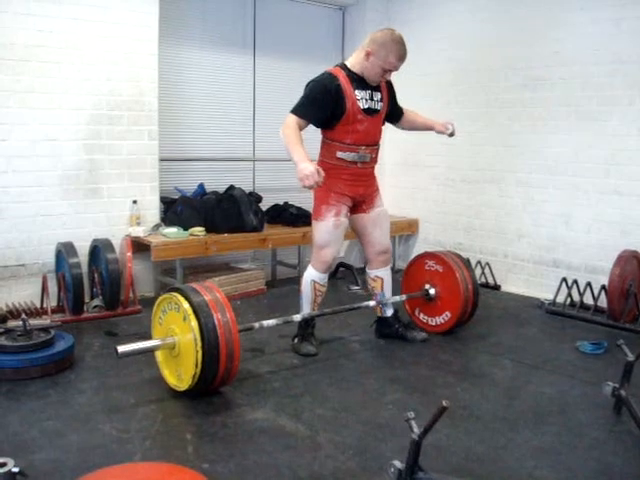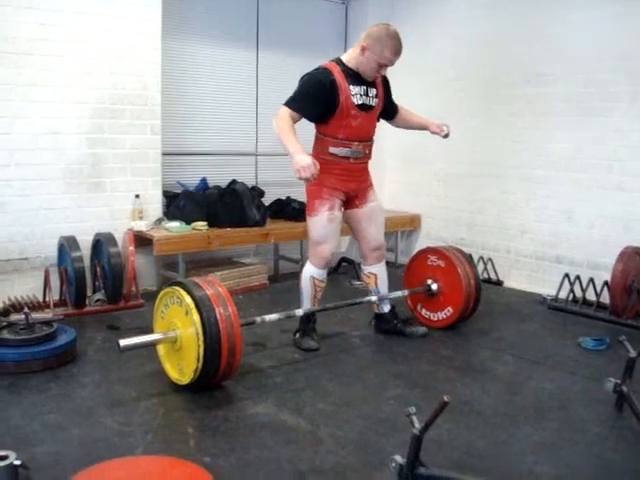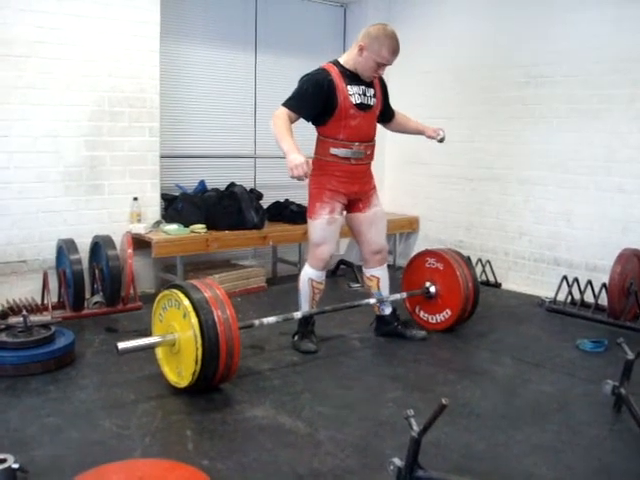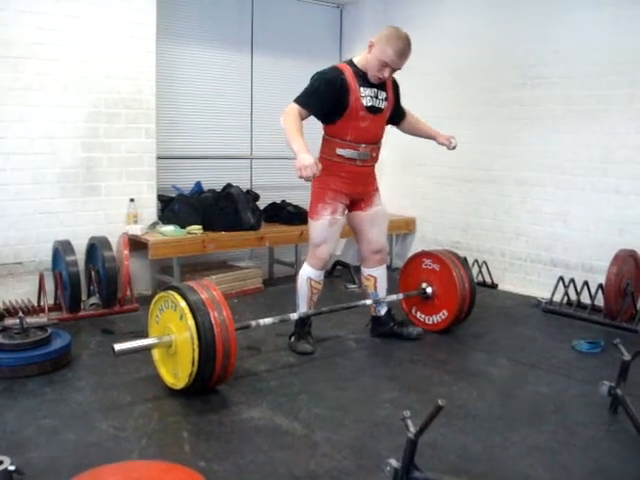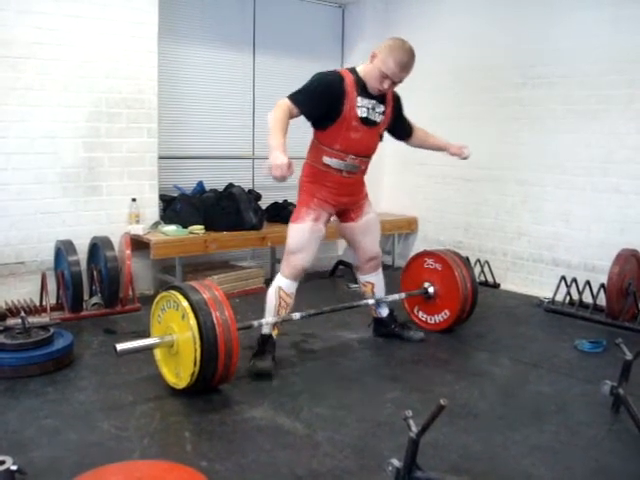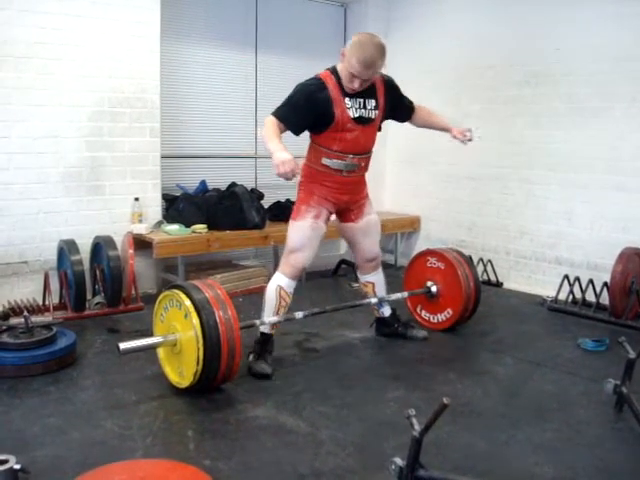
dt=0.5s
person 1, frame 1
left shoulder: (383, 87)
right shoulder: (329, 84)
left elbow: (398, 117)
right elbow: (291, 125)
left wrist: (433, 125)
right wrist: (302, 161)
left hip: (367, 184)
right hip: (333, 184)
left knee: (381, 253)
right knee: (323, 259)
left ankle: (387, 320)
right ankle: (304, 329)
person 1, frame 2
left shoulder: (379, 83)
right shoulder: (323, 79)
left elbow: (393, 114)
right elbow: (283, 117)
left wrist: (428, 124)
right wrist: (298, 154)
left hip: (361, 180)
right hip: (327, 180)
left knee: (376, 249)
right knee: (322, 254)
left ankle: (385, 316)
right ankle: (305, 324)
person 1, frame 3
left shoulder: (376, 84)
right shoulder: (322, 80)
left elbow: (389, 118)
right elbow: (280, 118)
left wrist: (423, 129)
right wrist: (292, 152)
left hip: (364, 181)
right hip: (329, 182)
left knee: (377, 251)
right knee: (320, 256)
left ankle: (386, 318)
right ankle: (304, 326)
person 1, frame 4
left shoulder: (389, 86)
right shoulder: (334, 79)
left elbow: (401, 118)
right elbow: (291, 114)
left wrist: (435, 134)
right wrist: (302, 152)
left hip: (367, 182)
right hip: (333, 181)
left knee: (377, 251)
right knee: (320, 256)
left ankle: (381, 318)
right ankle: (300, 327)
person 1, frame 5
left shoulder: (391, 101)
right shoulder: (331, 83)
left elbow: (409, 133)
right elbow: (282, 110)
left wrist: (447, 146)
right wrist: (278, 149)
left hip: (355, 192)
right hip: (317, 189)
left knee: (371, 258)
right knee: (295, 265)
left ankle: (384, 321)
right ankle: (265, 343)
person 1, frame 6
left shoulder: (384, 88)
right shoulder: (315, 90)
left elbow: (411, 112)
right elbow: (271, 125)
left wrist: (449, 128)
right wrist: (279, 152)
left hip: (356, 190)
right hip: (318, 188)
left knee: (370, 258)
right knee: (293, 263)
left ankle: (386, 320)
right ankle: (263, 343)
